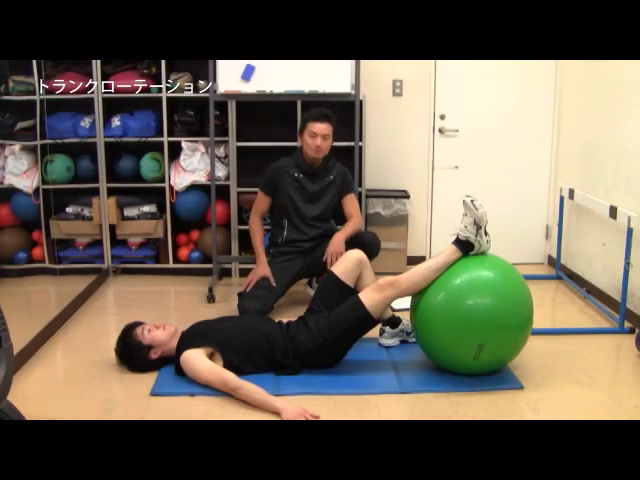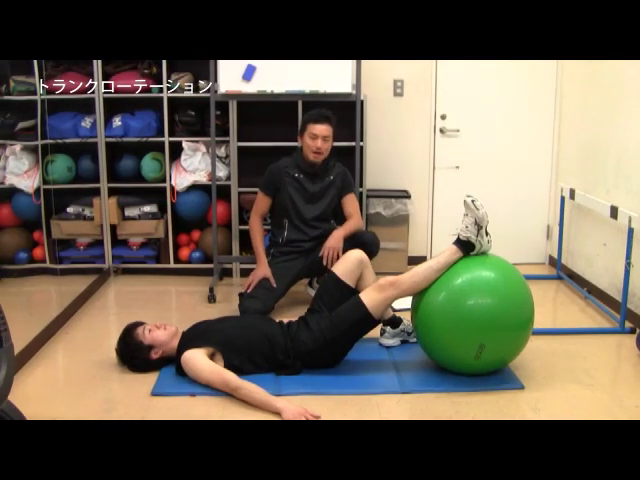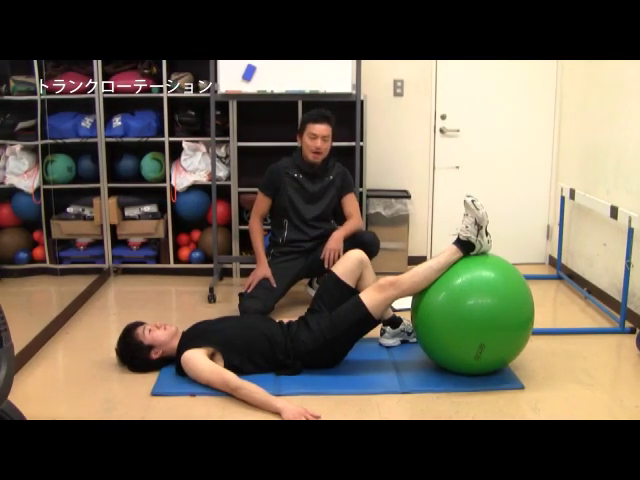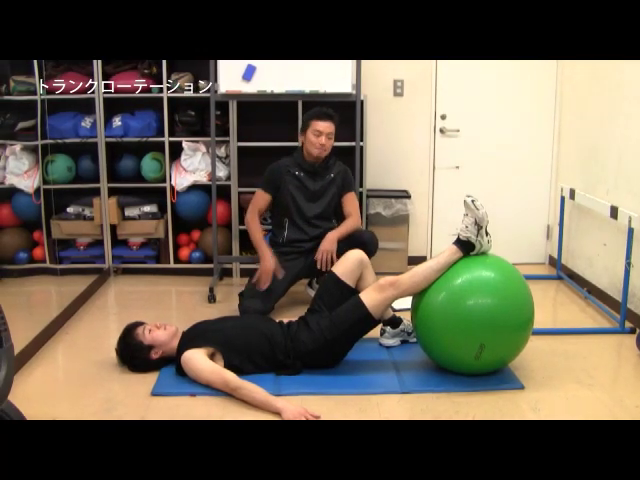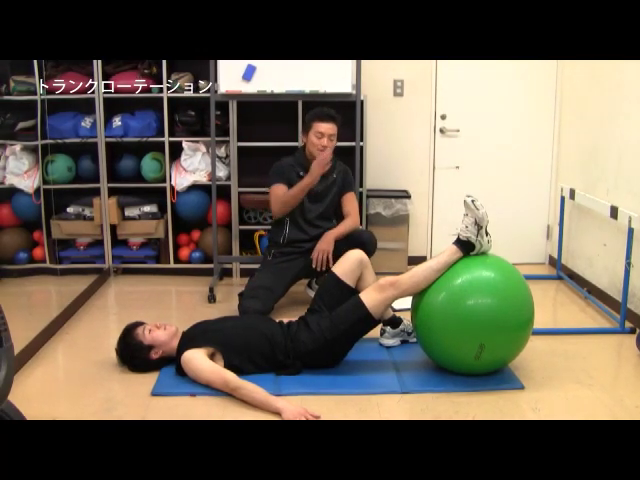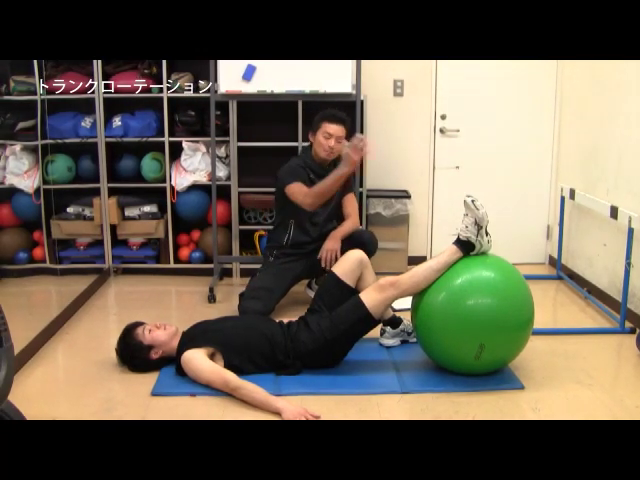
dt=0.2s
person 1, frame 1
left shoulder: (193, 333)
right shoulder: (189, 358)
right elbow: (230, 382)
right wrist: (280, 406)
left hip: (300, 327)
right hip: (308, 348)
left knee: (357, 257)
right knee: (387, 286)
right ankle: (464, 244)
person 1, frame 2
left shoulder: (194, 333)
right shoulder: (190, 358)
right elbow: (231, 382)
right wrist: (281, 406)
left hip: (301, 327)
right hip: (309, 348)
left knee: (357, 257)
right knee: (388, 286)
right ankle: (465, 244)
person 1, frame 3
left shoulder: (194, 333)
right shoulder: (190, 358)
right elbow: (232, 383)
right wrist: (281, 406)
left hip: (301, 327)
right hip: (309, 348)
left knee: (358, 257)
right knee: (388, 285)
right ankle: (465, 244)
person 1, frame 4
left shoulder: (194, 333)
right shoulder: (190, 358)
right elbow: (231, 383)
right wrist: (281, 406)
left hip: (301, 327)
right hip: (309, 348)
left knee: (357, 256)
right knee: (388, 286)
right ankle: (465, 244)
person 1, frame 5
left shoulder: (194, 333)
right shoulder: (190, 358)
right elbow: (231, 382)
right wrist: (281, 406)
left hip: (301, 327)
right hip: (309, 348)
left knee: (357, 257)
right knee: (388, 286)
right ankle: (465, 244)
person 1, frame 6
left shoulder: (194, 333)
right shoulder: (190, 358)
right elbow: (231, 382)
right wrist: (281, 406)
left hip: (302, 327)
right hip: (309, 348)
left knee: (357, 257)
right knee: (388, 286)
right ankle: (465, 244)
person 2, frame 1
left shoulder: (339, 174)
right shoulder: (279, 171)
left elbow: (356, 219)
right elbow: (256, 217)
left wrist: (340, 236)
right wrist: (261, 261)
left hip: (322, 248)
right hip: (285, 253)
left knee: (370, 242)
right knee: (250, 309)
person 2, frame 2
left shoulder: (339, 174)
right shoulder: (279, 171)
left elbow: (356, 219)
right elbow: (256, 218)
left wrist: (338, 233)
right wrist: (261, 263)
left hip: (322, 248)
right hip: (285, 253)
left knee: (369, 241)
right knee: (251, 309)
person 2, frame 3
left shoulder: (339, 174)
right shoulder: (279, 171)
left elbow: (355, 219)
right elbow: (256, 219)
left wrist: (339, 234)
right wrist: (262, 263)
left hip: (322, 248)
right hip: (285, 253)
left knee: (369, 241)
right knee: (251, 309)
person 2, frame 4
left shoulder: (340, 172)
right shoulder: (280, 170)
left elbow: (354, 218)
right elbow: (252, 215)
left wrist: (333, 235)
right wrist: (265, 255)
left hip: (322, 247)
right hip: (286, 252)
left knee: (368, 240)
right knee: (251, 308)
person 2, frame 5
left shoulder: (341, 172)
right shoulder: (284, 168)
left elbow: (353, 218)
right elbow: (278, 209)
left wrist: (330, 236)
right wrist: (312, 178)
left hip: (322, 247)
right hip: (286, 251)
left knee: (366, 240)
right knee: (250, 309)
left ankle: (323, 283)
person 2, frame 6
left shoulder: (343, 171)
right shoulder: (292, 169)
left elbow: (353, 218)
right elbow: (309, 202)
left wrist: (336, 236)
right wrist: (346, 169)
left hip: (323, 248)
right hip: (287, 253)
left knee: (367, 240)
right knee: (251, 310)
